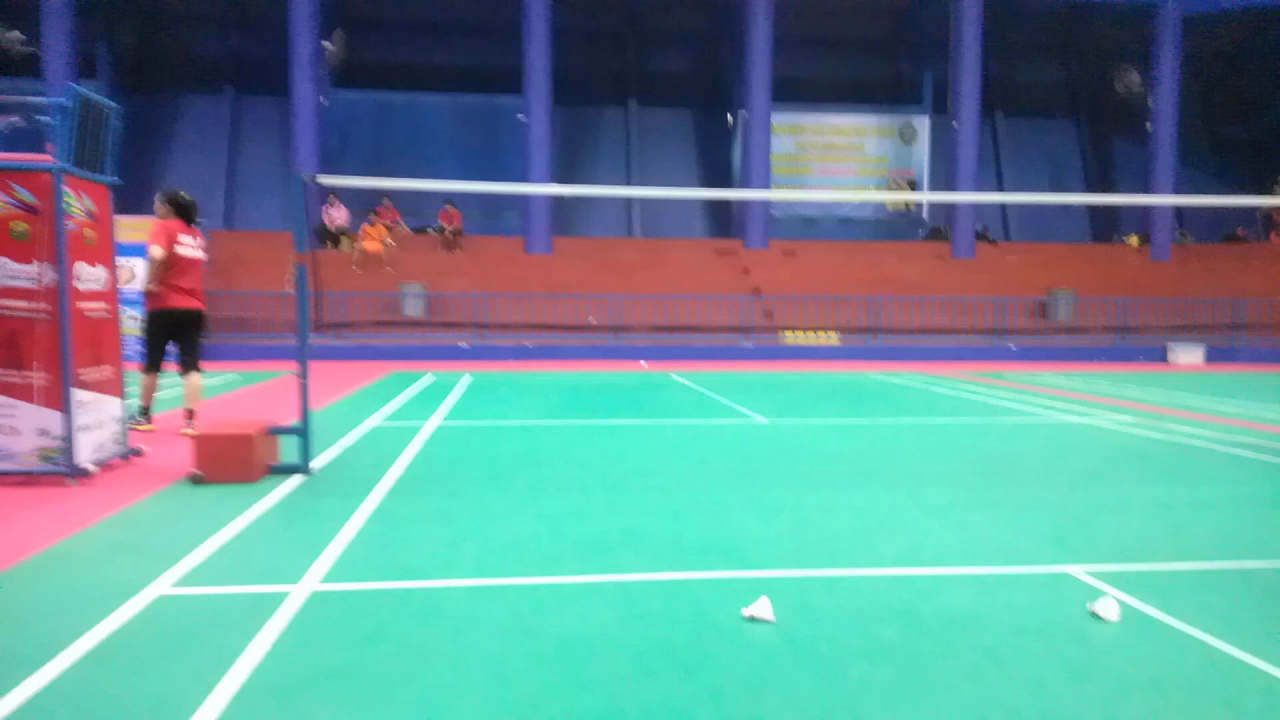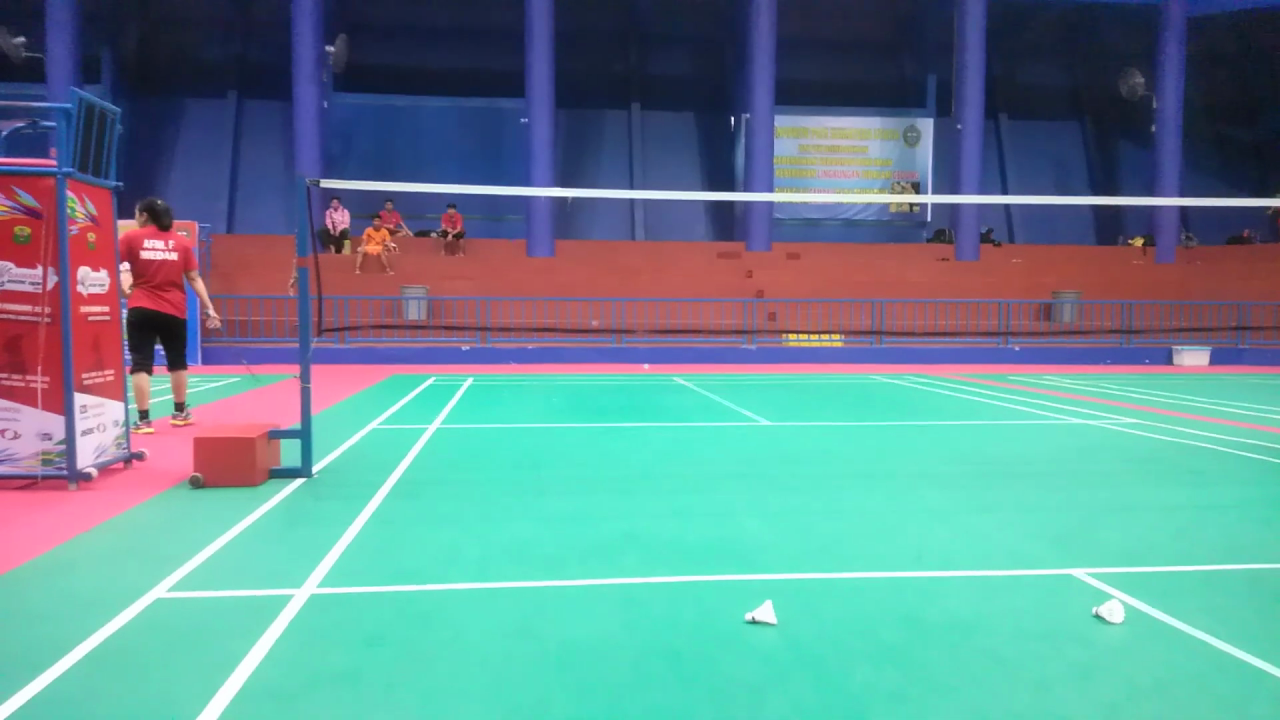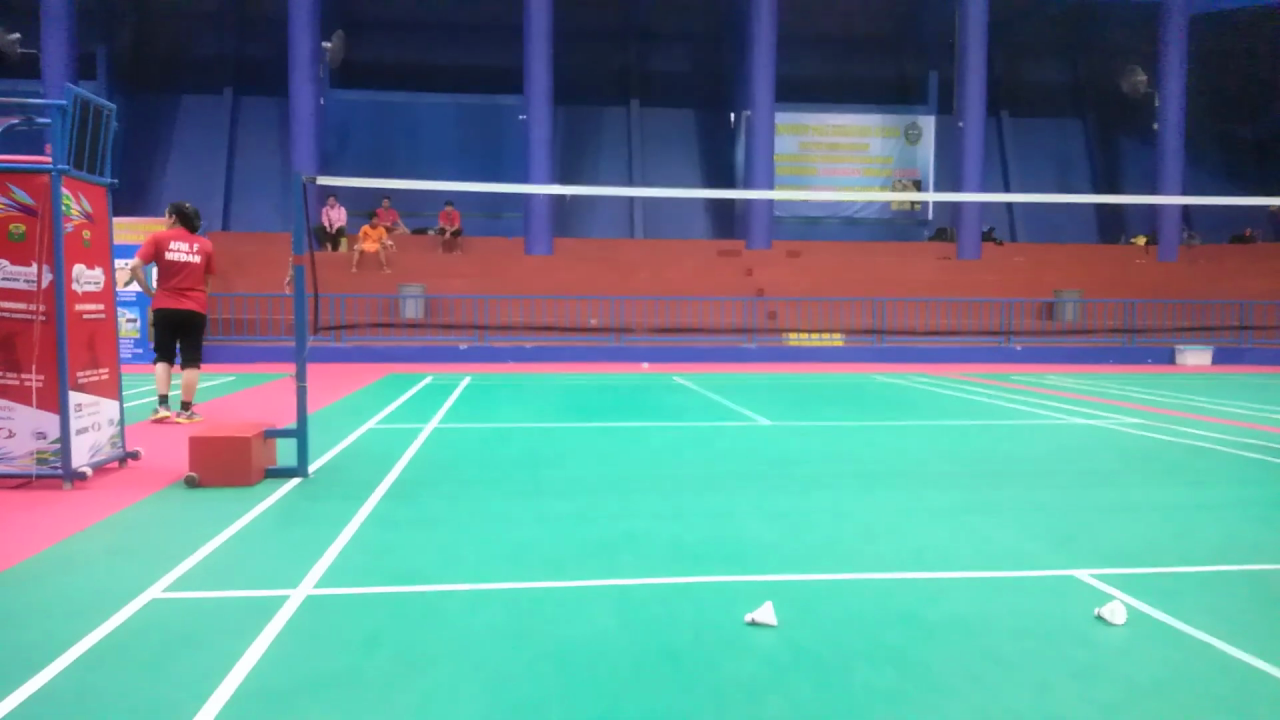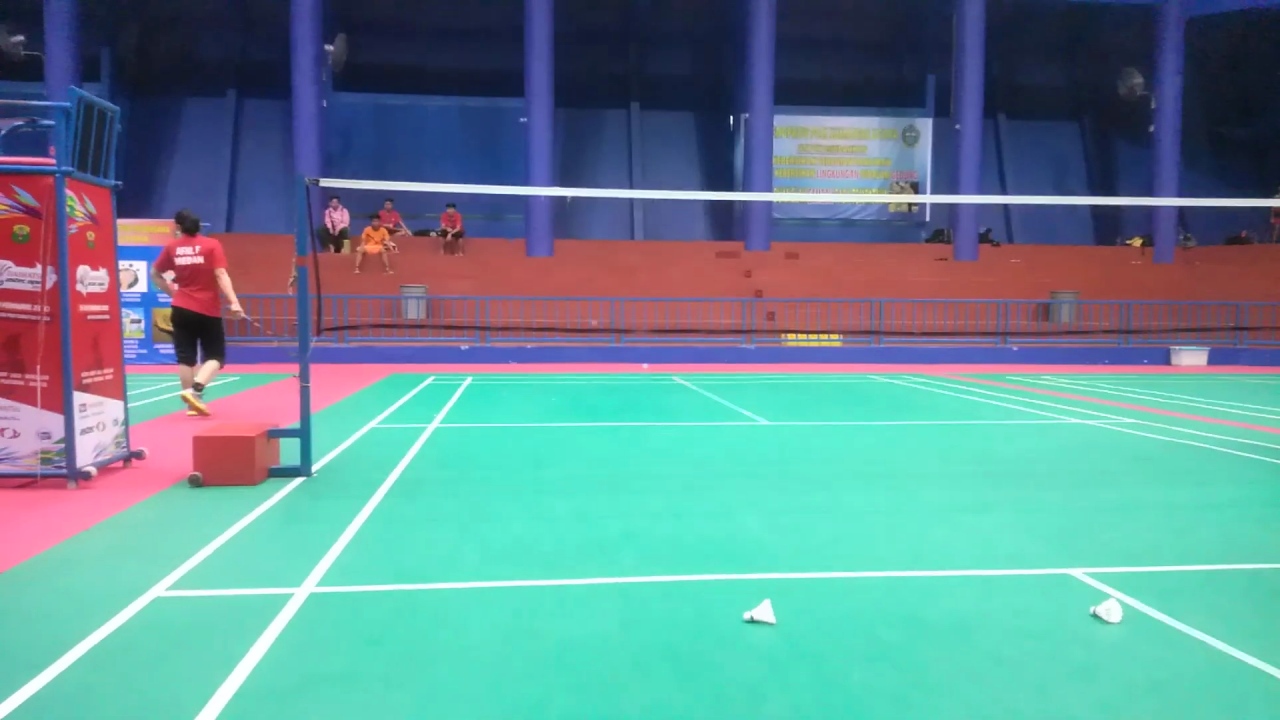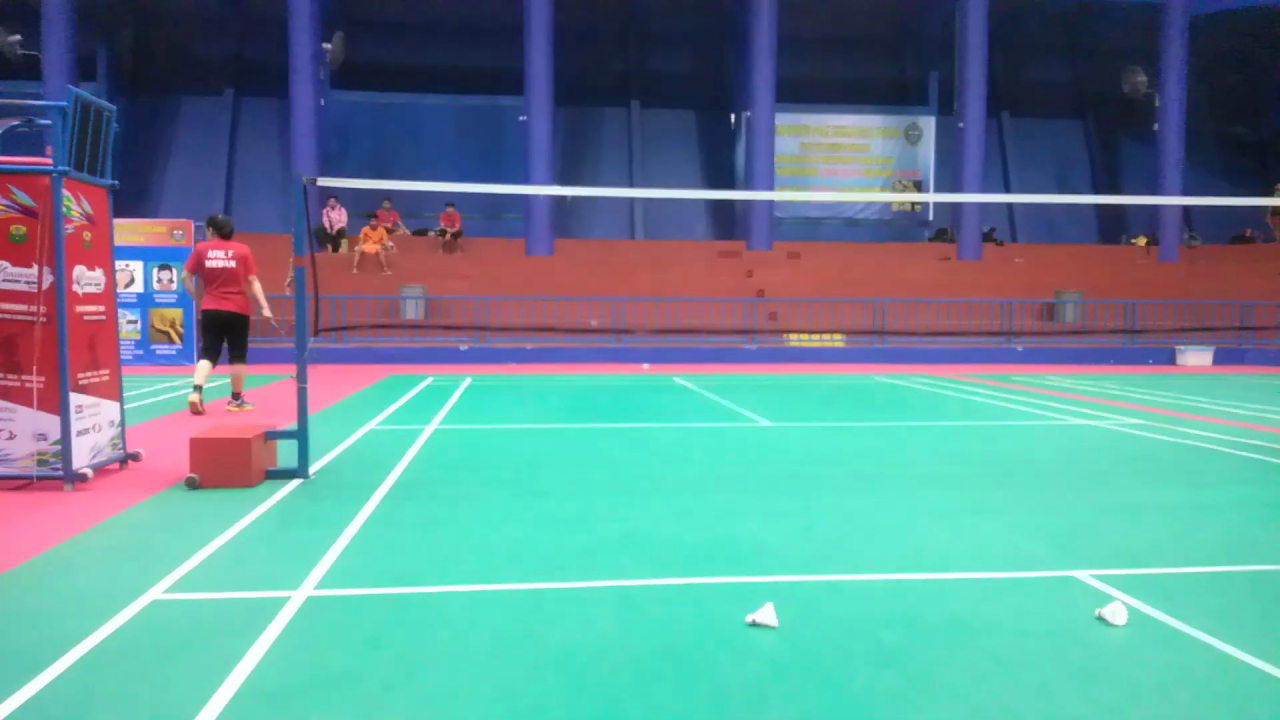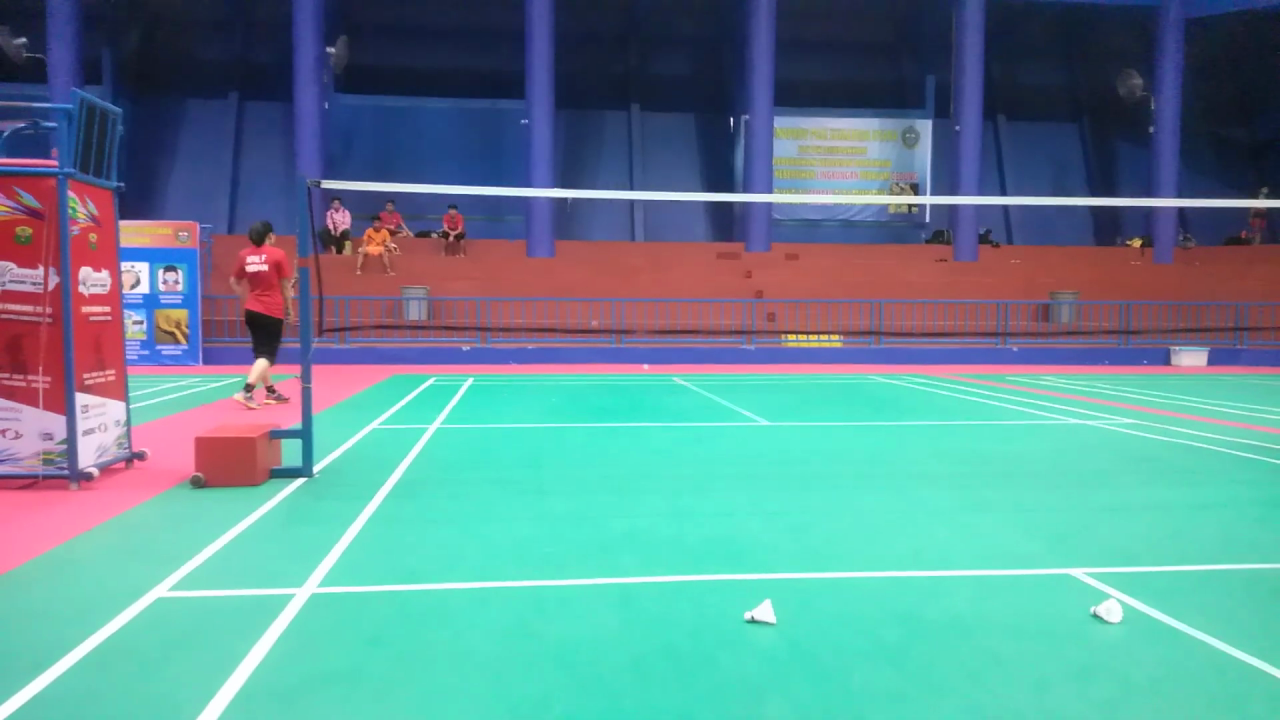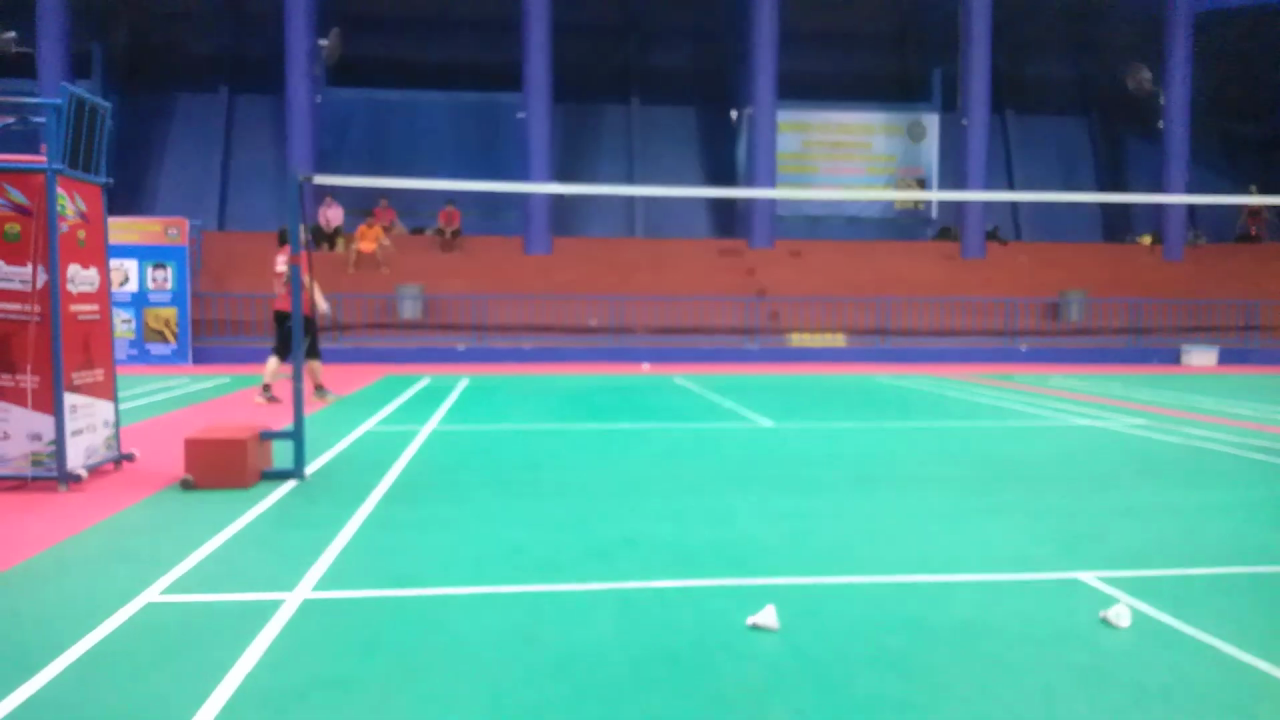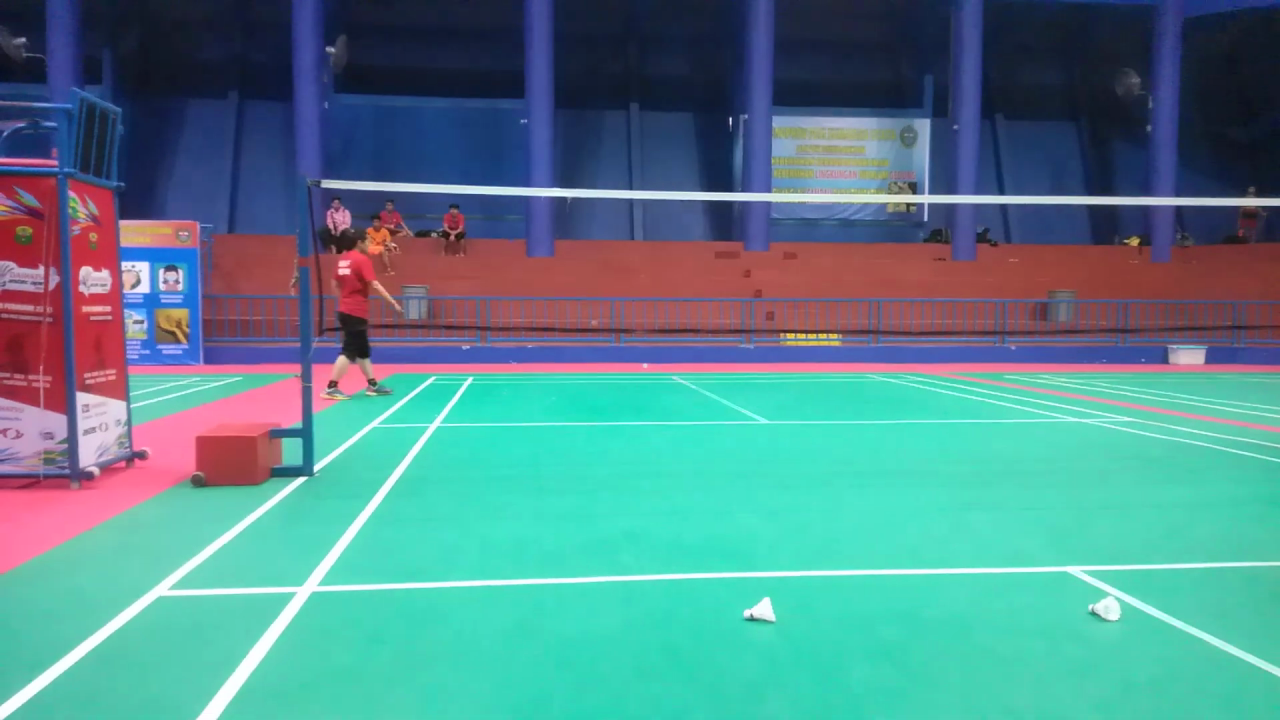
dt=0.7s
person 1, frame 1
left shoulder: (163, 227)
right shoulder: (197, 235)
left elbow: (157, 255)
left wrist: (150, 284)
left hip: (164, 306)
right hip: (194, 309)
left knee: (152, 363)
right knee: (191, 364)
left ankle: (144, 416)
right ankle: (190, 420)
person 1, frame 2
left shoulder: (131, 238)
right shoulder: (182, 242)
right elbow: (194, 278)
left wrist: (122, 290)
right wrist: (209, 309)
left hip: (141, 310)
right hip: (173, 311)
left knee: (141, 364)
right knee: (177, 361)
left ankle: (143, 419)
right ankle: (180, 412)
person 1, frame 3
left shoulder: (159, 238)
right shoulder: (205, 245)
left elbow: (135, 266)
left wrist: (149, 292)
right wrist: (204, 307)
left hip: (165, 308)
right hip: (195, 310)
left knee: (163, 357)
right knee: (191, 361)
left ankle: (163, 405)
right ankle: (185, 410)
person 1, frame 4
left shoulder: (171, 247)
right shoulder: (212, 245)
left elbow: (155, 275)
right elbow: (221, 275)
right wrist: (233, 302)
left hip: (181, 309)
right hip: (208, 310)
left knee: (185, 357)
right knee: (215, 356)
left ankle: (191, 401)
right ankle: (195, 390)
person 1, frame 5
left shoulder: (201, 249)
right shoulder: (242, 250)
left elbow: (186, 278)
right elbow: (253, 282)
left wrist: (200, 299)
right wrist: (264, 307)
left hip: (210, 310)
right hip: (237, 311)
left knee: (207, 355)
right knee: (237, 356)
left ankle: (196, 391)
right ankle: (236, 399)
person 1, frame 6
left shoulder: (244, 255)
right shoulder: (278, 254)
left elbow: (234, 282)
right elbow: (286, 285)
right wrist: (289, 308)
left hip: (251, 310)
right hip: (271, 312)
left knee: (261, 352)
right knee: (266, 354)
left ankle: (271, 392)
right ankle: (246, 391)
person 1, frame 7
left shoulder: (281, 254)
right elbow: (307, 280)
right wrist: (319, 302)
left hip: (281, 309)
right hip: (300, 310)
left knee: (279, 352)
right knee: (312, 351)
left ankle: (266, 391)
right ankle: (319, 390)
person 1, frame 8
left shoulder: (342, 259)
right shoulder: (362, 260)
left elbow: (335, 284)
right elbow: (374, 285)
right wrist: (393, 302)
left hip: (346, 310)
right hip: (355, 312)
left knee: (362, 349)
right knee: (349, 351)
left ankle: (373, 385)
right ankle: (331, 388)
